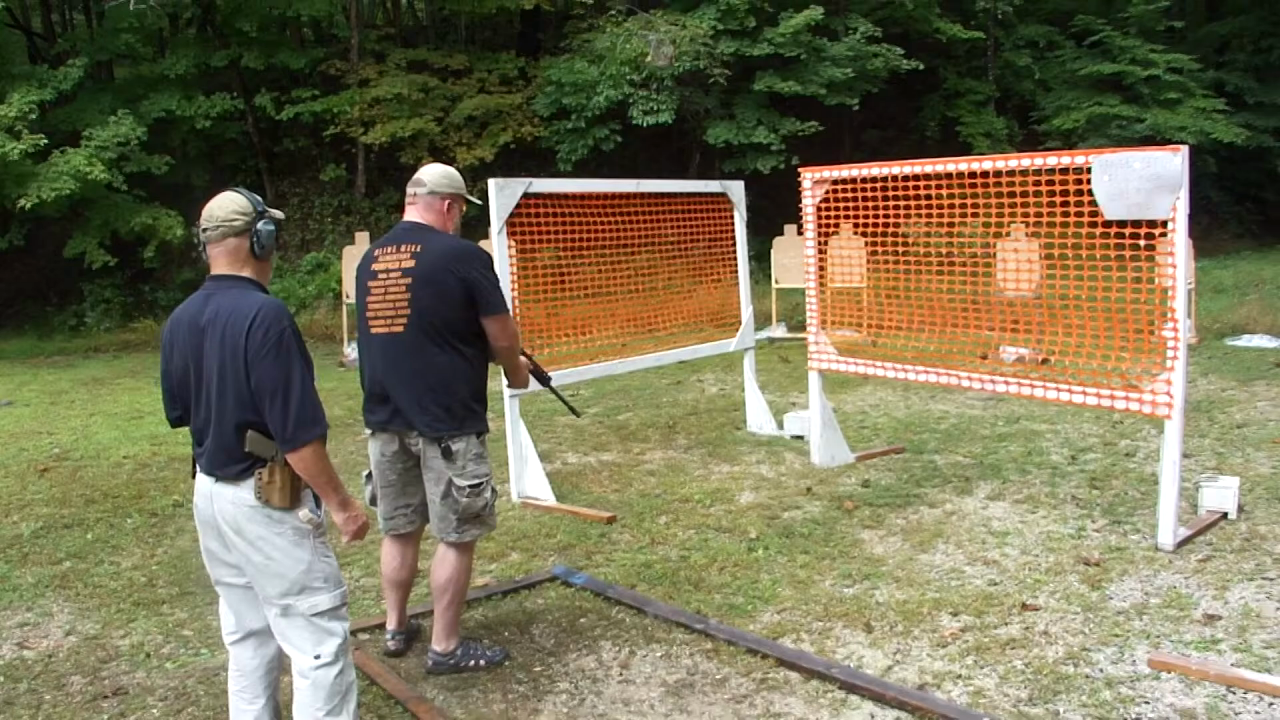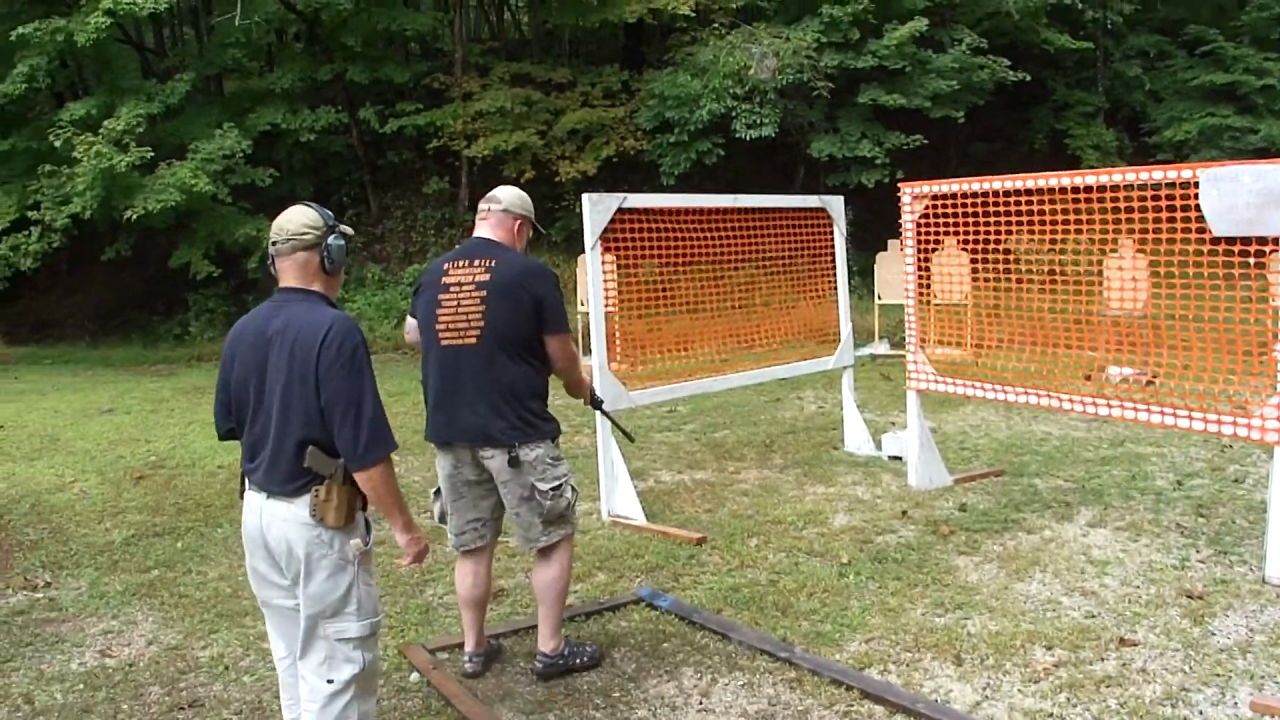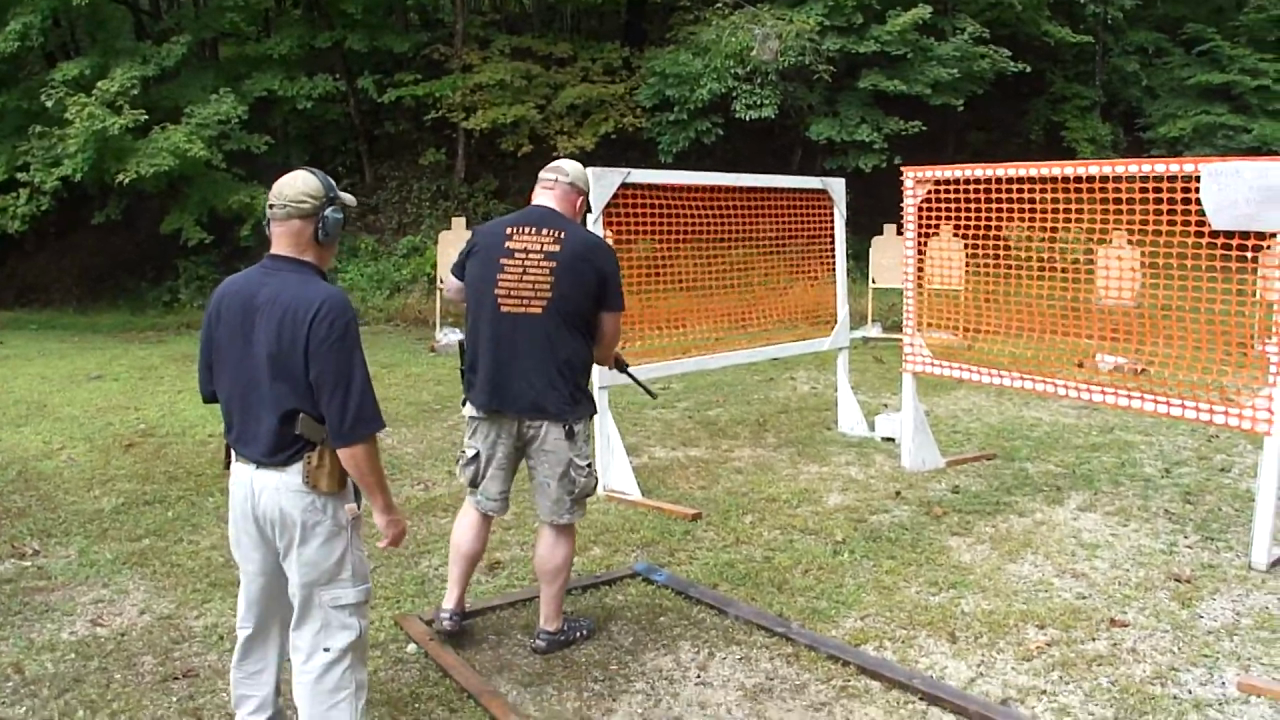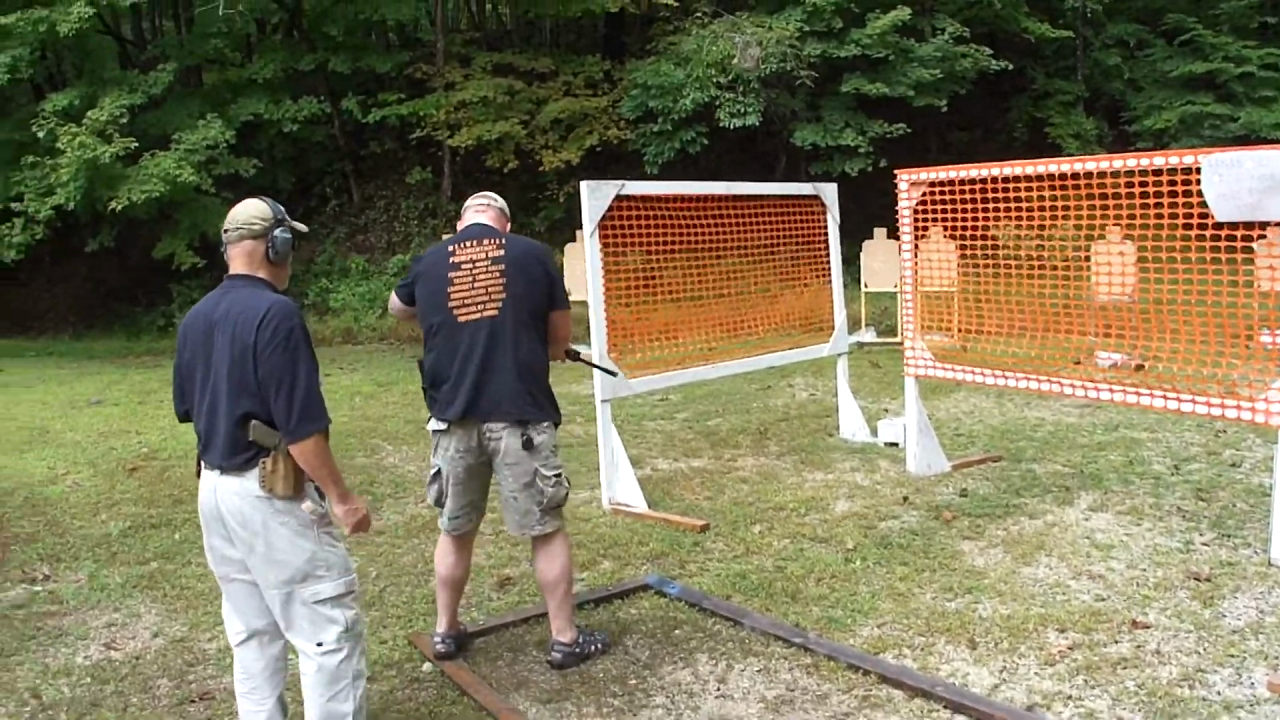
dt=0.7s
person 1, frame 1
left shoulder: (180, 320)
right shoulder: (264, 315)
left elbow: (179, 413)
right elbow: (297, 434)
right wrist: (341, 503)
left hip: (210, 494)
right hip: (268, 500)
left knee: (248, 632)
right knee: (321, 638)
person 1, frame 2
left shoulder: (242, 331)
right shoulder: (334, 330)
left elbow: (228, 425)
right elbow: (365, 450)
right wrist: (403, 525)
left hip: (257, 510)
right hip: (320, 519)
left knee: (294, 655)
right knee: (339, 663)
person 1, frame 3
left shoulder: (226, 295)
right shoulder: (325, 305)
left elbow: (213, 388)
right elbow: (351, 427)
right wrist: (383, 506)
left hip: (245, 478)
right hip: (307, 487)
left knee: (257, 616)
right knee: (329, 632)
person 1, frame 4
left shoulder: (194, 318)
right shoulder: (276, 313)
left elbow: (188, 408)
right elbow: (302, 426)
right wrist: (341, 496)
left hip: (214, 488)
right hip: (272, 493)
left knee: (250, 631)
right knee: (329, 627)
person 2, frame 1
left shoulder: (371, 258)
right shoulder: (464, 256)
right elbow: (503, 339)
right wrist: (517, 371)
left hip: (385, 419)
right hip: (448, 422)
left knee: (398, 530)
right knee: (457, 536)
left ankle: (395, 628)
right ankle: (446, 646)
person 2, frame 2
left shoulder: (434, 274)
right shoulder: (532, 274)
left elbow: (414, 337)
right elbow: (561, 356)
right wrist: (578, 386)
left hip: (452, 433)
right hip: (518, 435)
left knee: (471, 546)
right knee: (554, 539)
left ankle: (475, 648)
right ankle: (551, 648)
person 2, frame 3
left shoulder: (485, 236)
right shoulder: (594, 250)
left elbow: (452, 291)
right elbow: (608, 337)
right wrist: (599, 356)
left hip: (489, 399)
right hip: (557, 406)
left knee: (479, 503)
right knee: (558, 520)
left ankle: (451, 607)
right ankle: (550, 626)
person 2, frame 4
left shoulder: (428, 261)
right shoulder: (534, 254)
left elbow: (397, 308)
right elbow: (561, 337)
left hip: (453, 416)
right hip: (521, 415)
left knee: (455, 528)
right knee: (546, 529)
left ankle: (445, 632)
right ankle: (565, 638)
